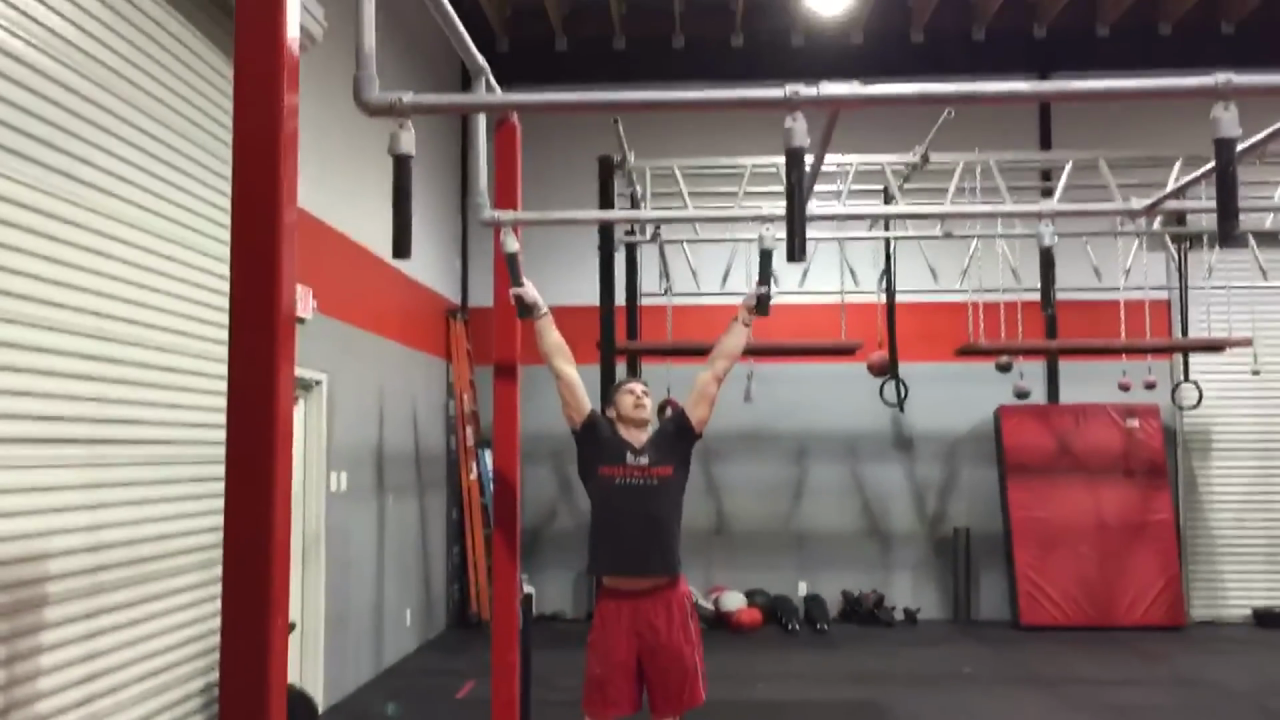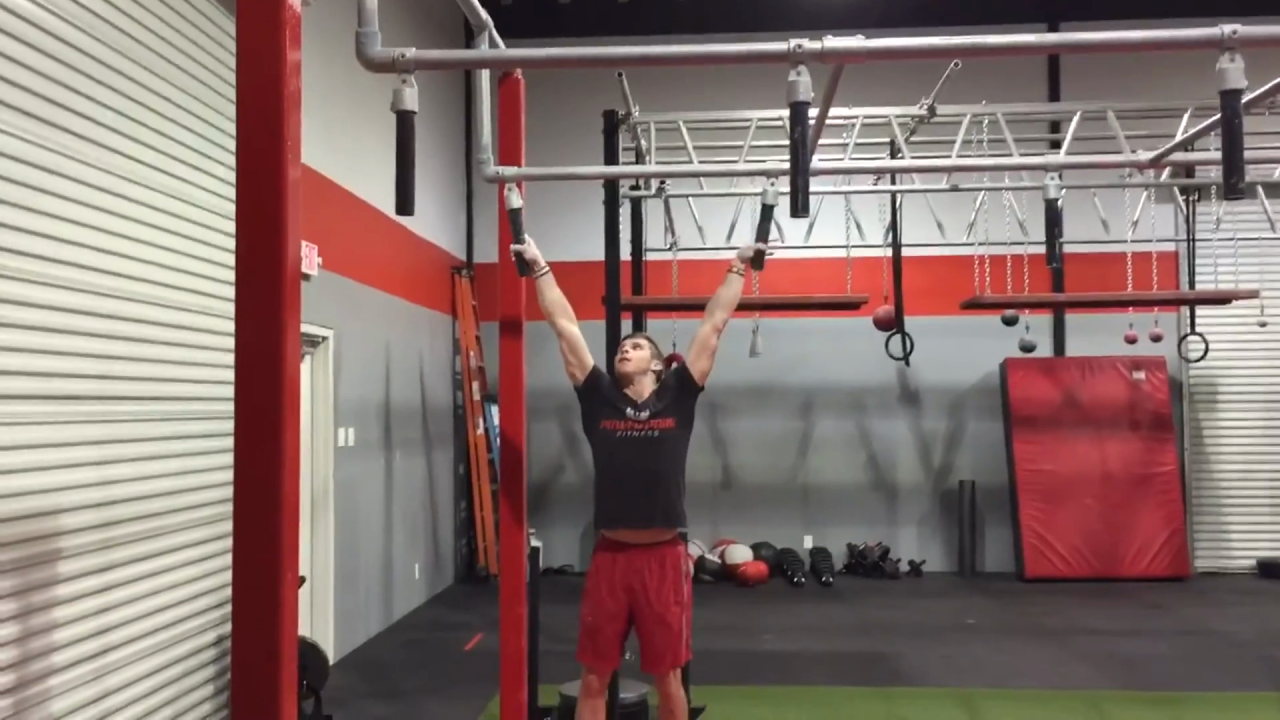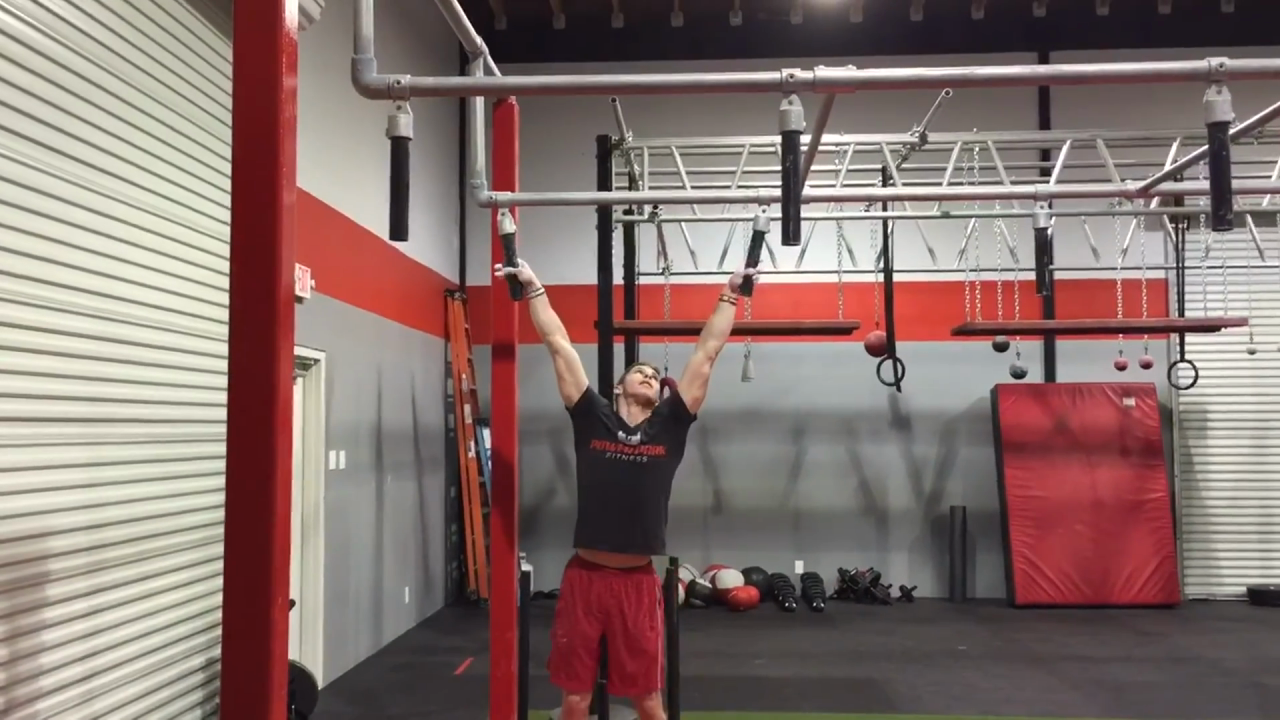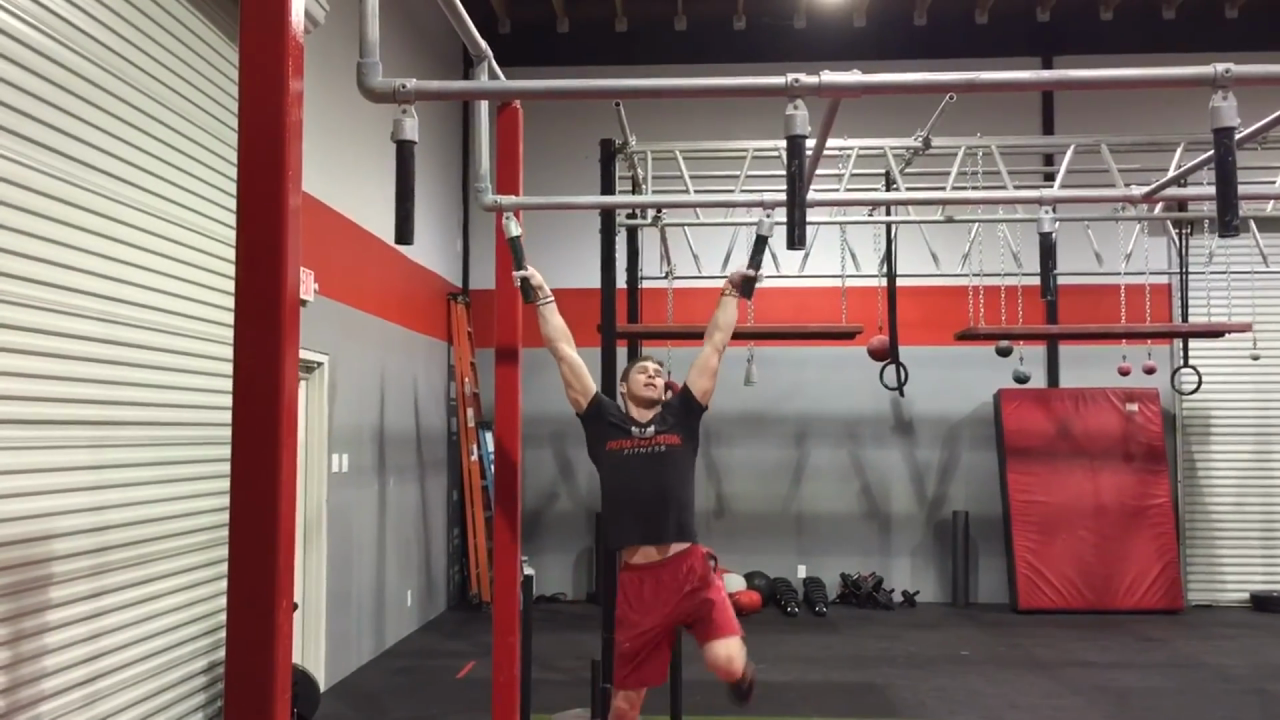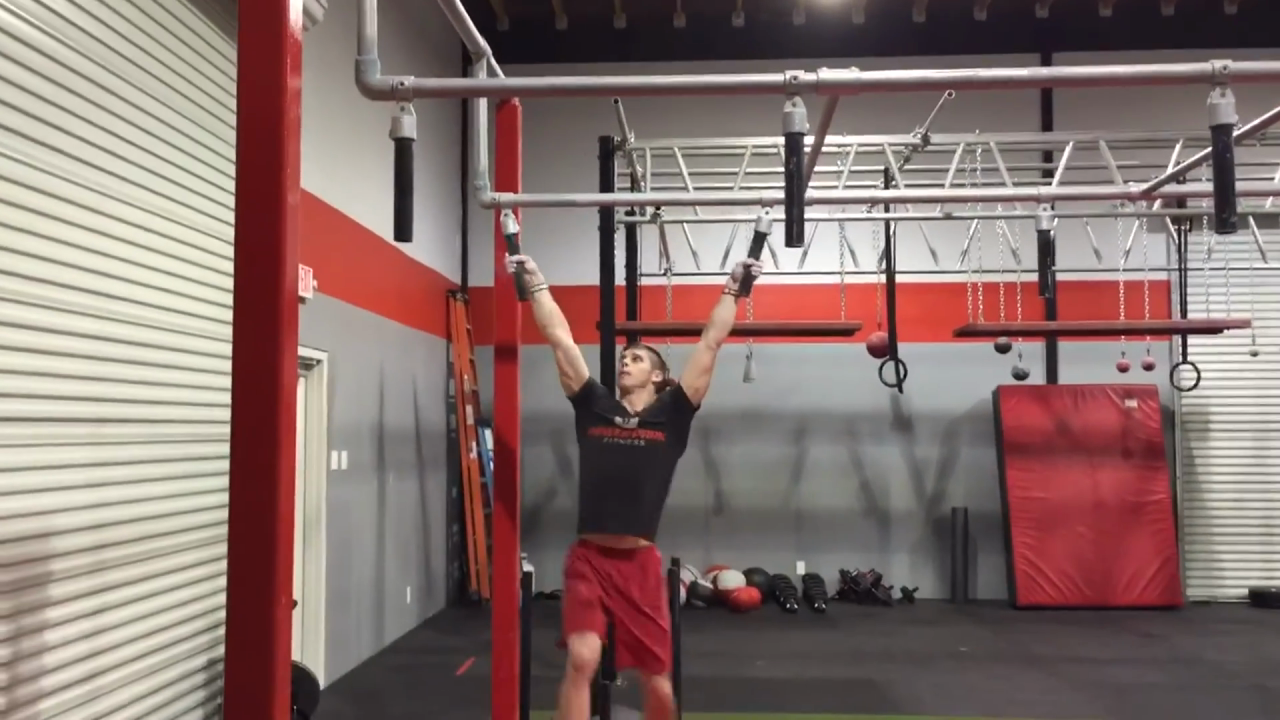
dt=1s
person 1, frame 1
left shoulder: (674, 441)
right shoulder: (596, 443)
left elbow: (715, 372)
right elbow: (564, 370)
left wrist: (745, 314)
right wrist: (539, 309)
left hip: (667, 602)
right hip: (615, 604)
person 1, frame 2
left shoulder: (678, 397)
right shoulder: (599, 397)
left elbow: (714, 324)
right elbow: (565, 327)
left wrist: (738, 266)
right wrist: (539, 265)
left hip: (664, 558)
right hip: (610, 556)
left knee: (668, 674)
right knee: (594, 675)
person 1, frame 3
left shoulder: (670, 424)
right shoulder: (592, 418)
left elbow: (707, 352)
right elbow: (559, 346)
left wrist: (730, 295)
right wrist: (533, 287)
left hip: (638, 582)
right hip: (585, 578)
person 1, frame 4
left shoulder: (682, 417)
right shoulder: (604, 422)
left elbow: (713, 345)
right elbow: (565, 352)
left wrist: (730, 292)
right wrist: (543, 293)
left hip: (689, 570)
right hip: (637, 579)
left knee: (728, 664)
left ankle: (739, 670)
person 1, frame 5
left shoulder: (671, 415)
right shoulder: (594, 406)
left elbow: (711, 343)
right elbow: (560, 338)
left wrist: (732, 288)
right wrist: (534, 279)
left hip: (638, 563)
right hip: (588, 560)
right knee: (582, 660)
